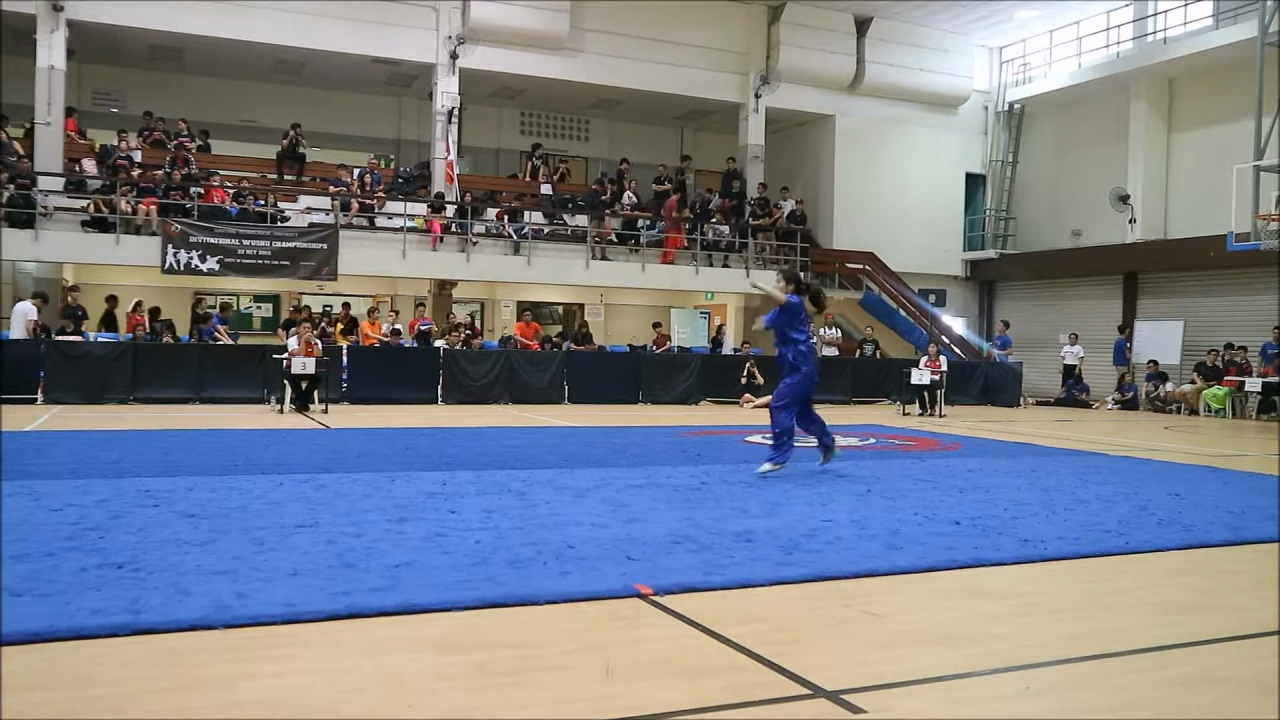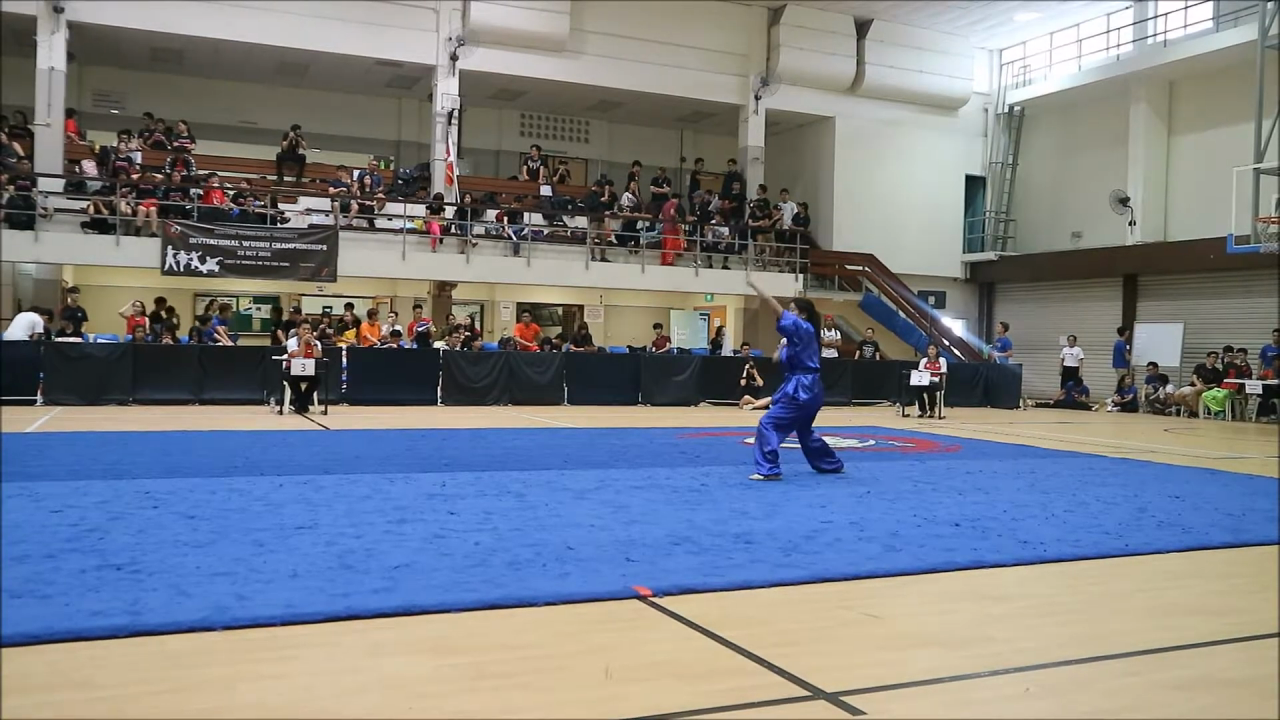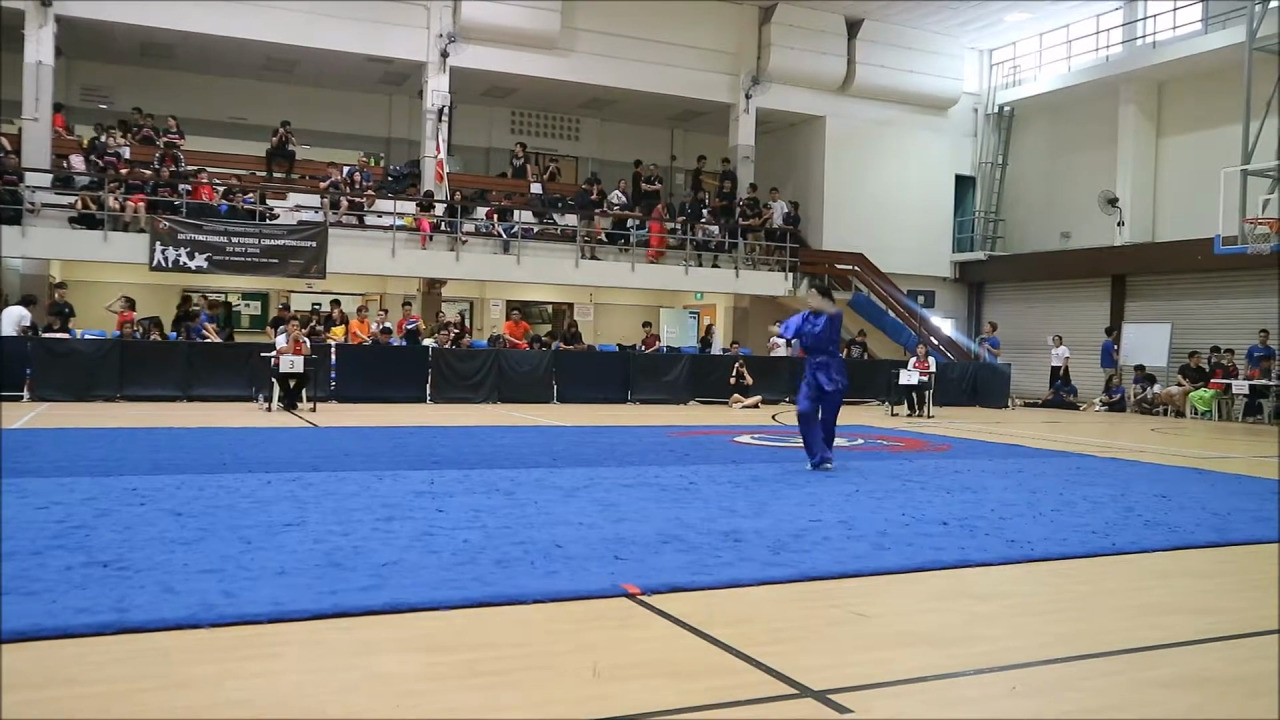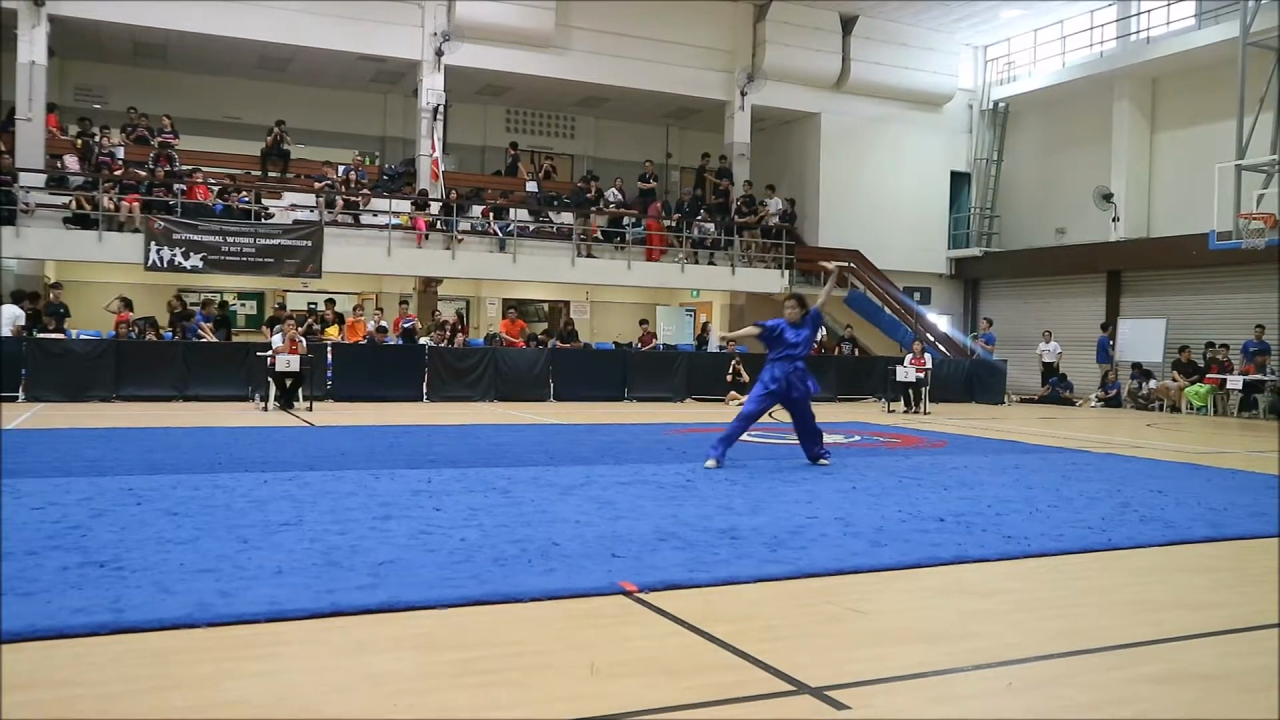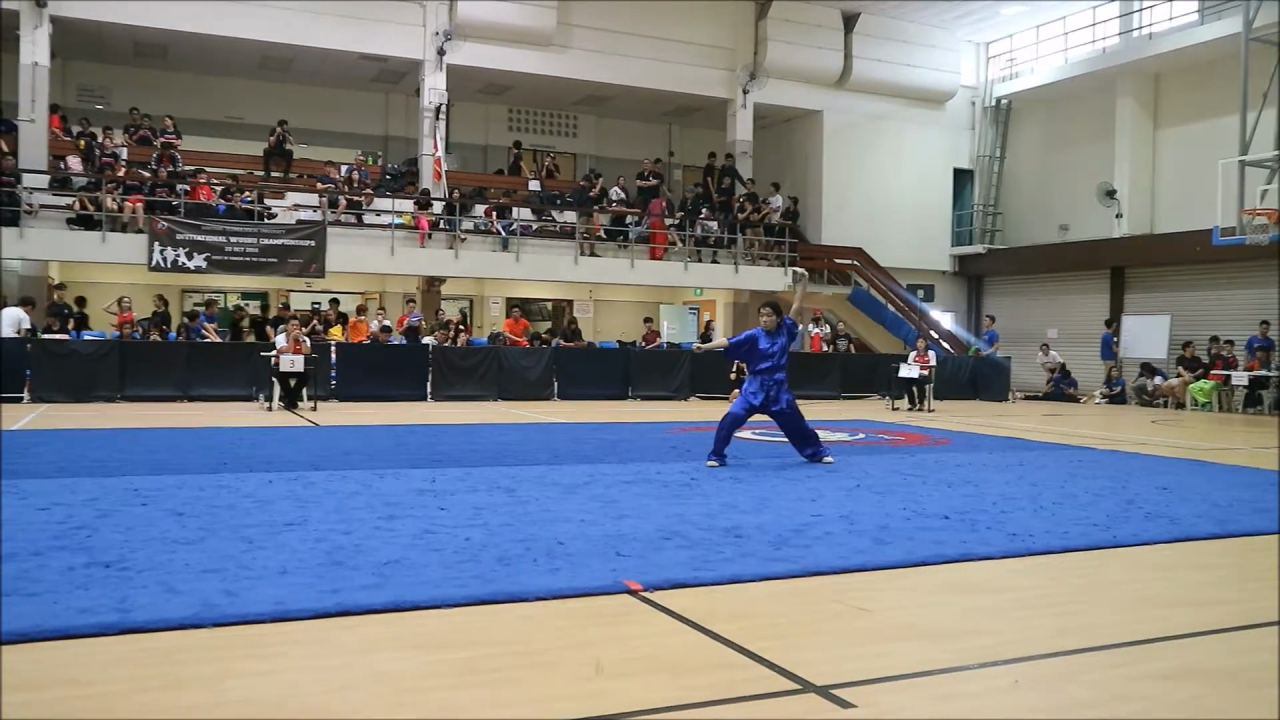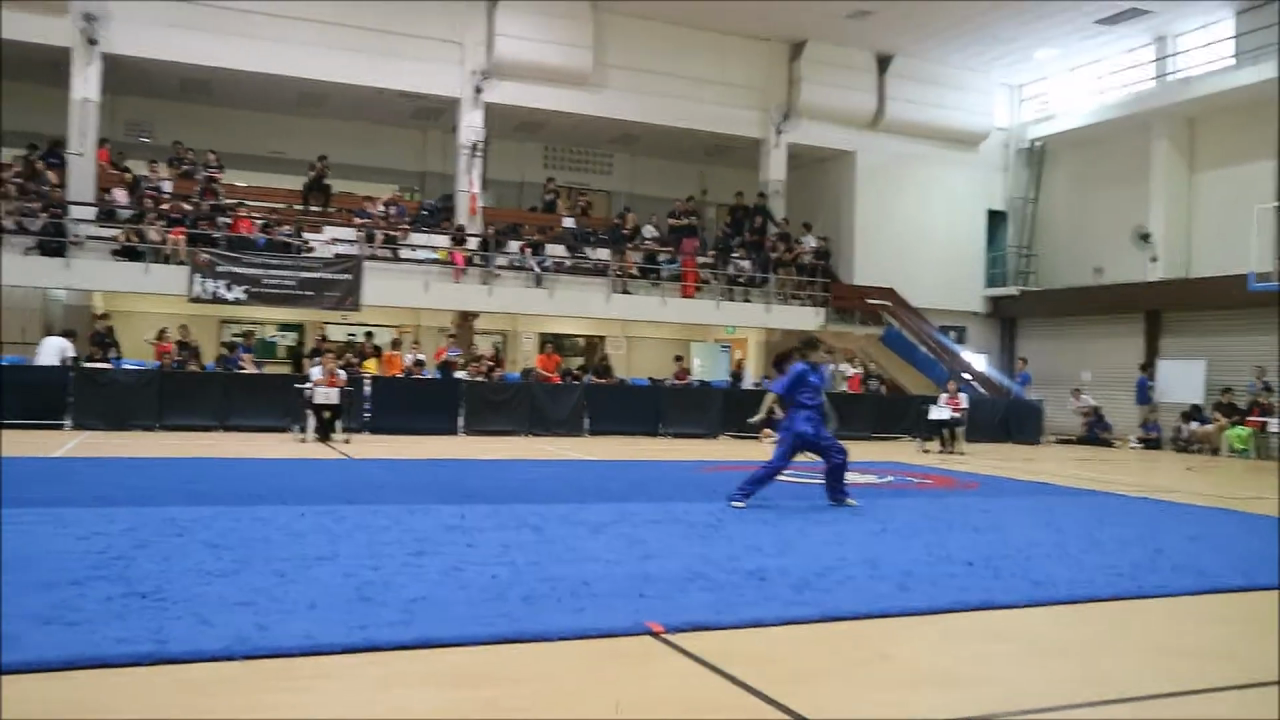
dt=0.7s
person 1, frame 1
left shoulder: (794, 303)
right shoulder: (780, 311)
left elbow: (782, 299)
right elbow: (765, 323)
left wrist: (759, 285)
right wrist: (759, 324)
left hip: (801, 363)
right hip: (798, 364)
left knee: (780, 407)
right knee: (802, 410)
left ankle: (776, 458)
right ankle: (827, 445)
person 1, frame 2
left shoulder: (802, 328)
right shoulder: (797, 335)
left elbow: (777, 308)
right elbow: (787, 359)
left wrist: (754, 285)
right wrist: (782, 356)
left hip: (801, 389)
right hip: (809, 389)
left knee: (768, 424)
right knee: (805, 433)
left ankle: (768, 470)
right ankle: (832, 464)
person 1, frame 3
left shoulder: (831, 317)
right shoulder: (803, 317)
left elbow: (833, 310)
right elbow: (785, 331)
left wrist: (818, 303)
right wrist: (778, 332)
left hip: (831, 370)
right hip: (812, 369)
left knee: (828, 417)
right knee: (805, 412)
left ankle: (824, 457)
right ankle: (818, 457)
person 1, frame 4
left shoulder: (810, 323)
right shoulder: (779, 325)
left elbow: (822, 299)
right elbow: (758, 329)
left wrist: (833, 275)
right wrist: (732, 336)
left hip: (797, 379)
right hip: (773, 376)
left knee: (806, 421)
right knee: (749, 412)
left ankle: (818, 454)
right ankle: (717, 453)
person 1, frame 5
left shoulder: (785, 331)
right shoulder: (753, 336)
left elbow: (797, 306)
right elbow: (729, 342)
left wrist: (803, 281)
right wrist: (704, 347)
left hip: (779, 388)
right hip: (755, 387)
left knee: (797, 424)
right knee: (733, 417)
left ankle: (818, 452)
right ankle: (716, 456)
person 1, frame 6
left shoulder: (815, 370)
right shoulder: (799, 370)
right elbow: (777, 390)
left wrist: (829, 415)
right wrist: (762, 413)
left hip: (814, 423)
right hip: (797, 423)
left knee: (838, 454)
right knee: (778, 462)
left ankle: (838, 496)
right ankle: (740, 495)
